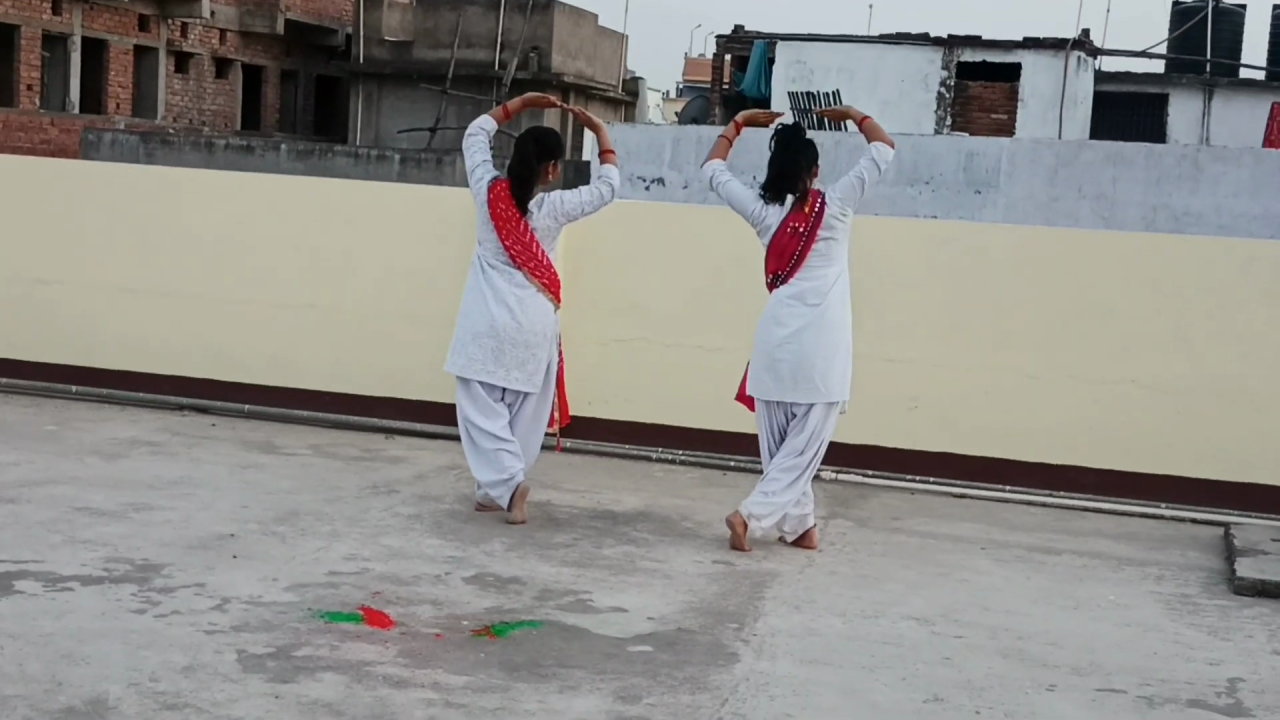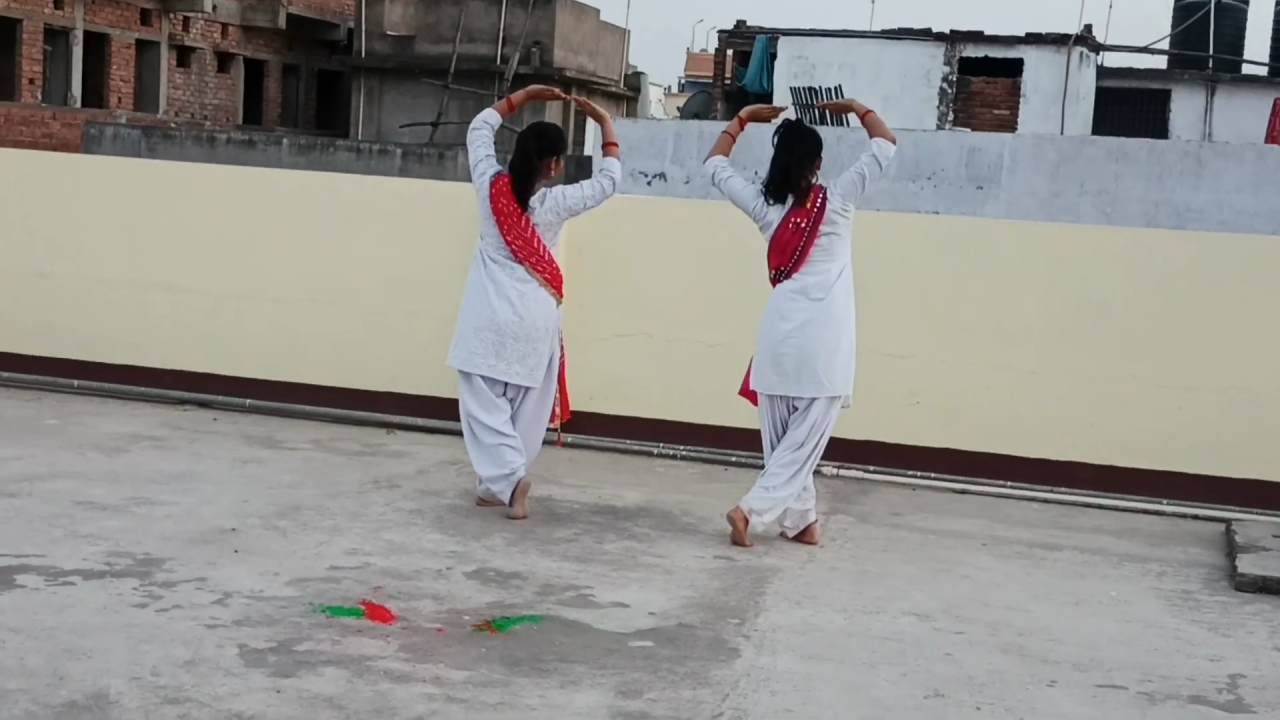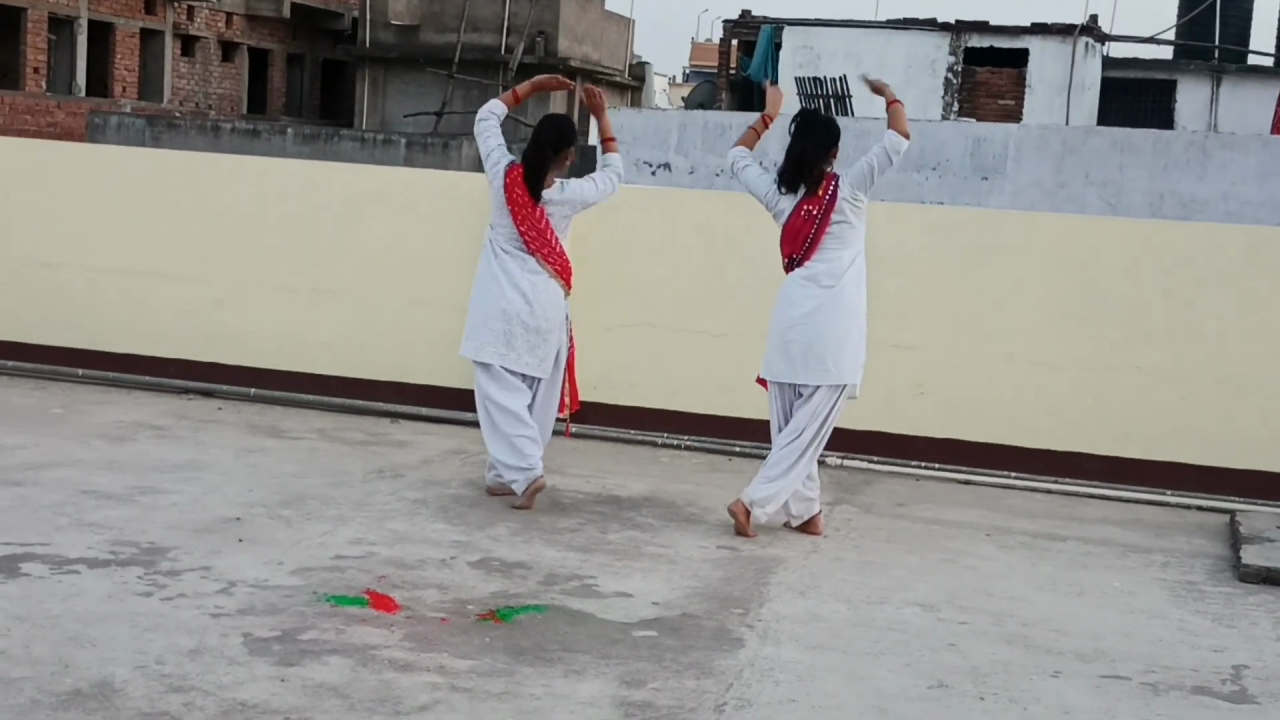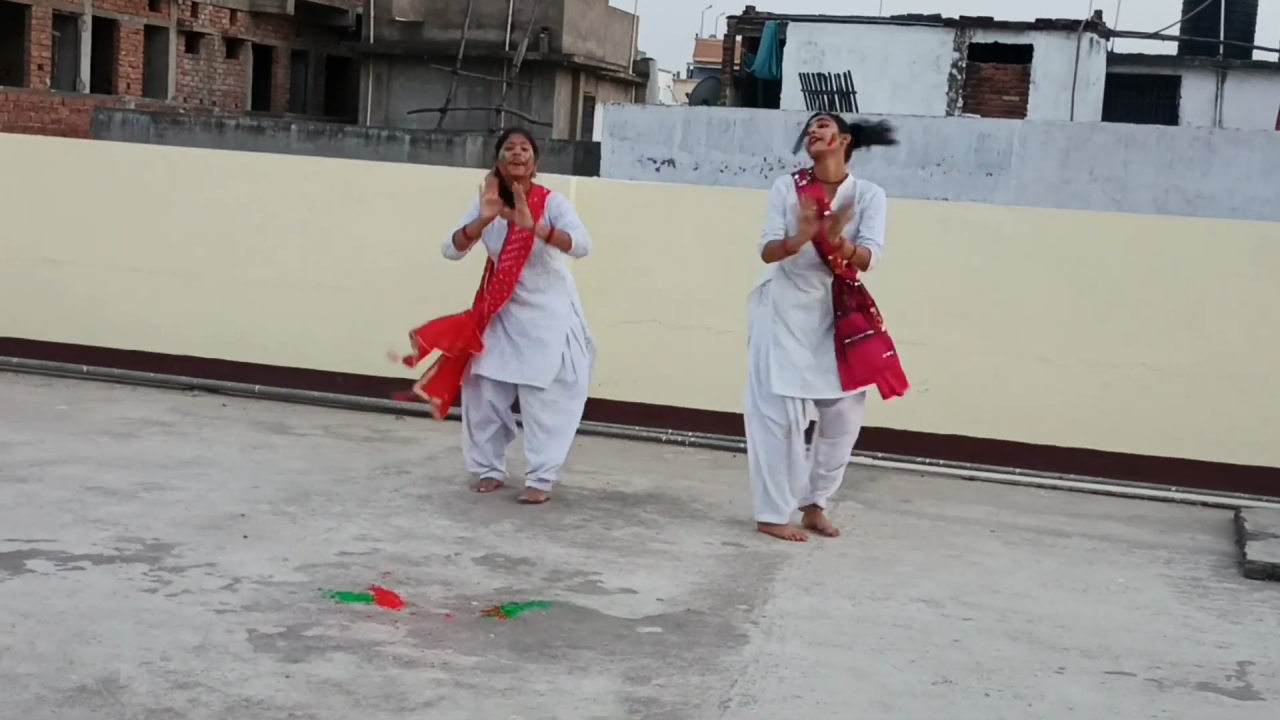
dt=0.7s
person 1, frame 1
left shoulder: (763, 211)
right shoulder: (836, 206)
left elbow: (713, 168)
right elbow: (884, 149)
left wrist: (739, 122)
right wrist: (852, 114)
left hip: (777, 338)
right hip: (822, 344)
left knee: (780, 444)
right knee: (805, 444)
left ankle: (799, 525)
right ankle: (752, 515)
person 1, frame 2
left shoulder: (764, 205)
right shoulder: (837, 201)
left elbow: (715, 165)
right elbow: (886, 145)
left wrist: (743, 117)
right wrist: (856, 107)
left hip: (781, 332)
right hip: (824, 337)
left knee: (782, 437)
right knee: (806, 437)
left ankle: (800, 520)
right ankle: (752, 509)
person 1, frame 3
left shoulder: (780, 193)
right shoulder: (847, 188)
left elbow: (738, 157)
right elbow: (898, 140)
left wrist: (766, 116)
right wrist: (888, 95)
left hip: (793, 319)
right hip: (833, 326)
left knee: (793, 423)
right knee: (809, 426)
left ankle: (803, 510)
right ankle: (753, 502)
person 1, frame 4
left shoulder: (868, 194)
right shoulder: (788, 188)
left elbow: (864, 258)
right elbow: (768, 251)
left wrist: (835, 239)
right wrist: (801, 237)
left hip: (834, 317)
right hip: (782, 312)
left knee: (843, 414)
right knee: (777, 414)
left ankle: (813, 501)
right ankle: (773, 513)
person 2, frame 1
left shoulder: (488, 191)
right shoulder: (554, 208)
left elbow: (476, 134)
right elbow: (607, 186)
left wrist: (521, 103)
right wrist: (599, 131)
left hip: (486, 321)
right hip: (533, 324)
left knee: (482, 407)
right knee: (523, 414)
left ankle: (505, 483)
right ankle: (497, 488)
person 2, frame 2
left shoulder: (491, 186)
right shoulder: (556, 203)
left elbow: (480, 128)
right elbow: (608, 179)
left wrist: (524, 96)
right wrist: (605, 123)
left hip: (489, 316)
right hip: (535, 319)
left knee: (484, 402)
right knee: (527, 408)
left ankle: (506, 478)
right ankle: (500, 483)
person 2, frame 3
left shoulder: (505, 176)
right shoulder: (574, 191)
left elbow: (486, 117)
right elbow: (612, 177)
left wrist: (530, 86)
right wrist: (603, 121)
left hip: (501, 303)
right hip: (545, 308)
left knee: (501, 391)
right knee: (537, 393)
left ankle: (523, 471)
right ankle: (508, 473)
person 2, frame 4
left shoulder: (553, 204)
right shoulder: (486, 207)
left elbow: (582, 245)
right elbow: (451, 249)
left wrist: (535, 228)
right wrist: (483, 221)
left hip: (549, 317)
right hip: (504, 316)
left knee: (545, 402)
right knee: (482, 394)
left ankle: (541, 477)
right ankle: (489, 468)
